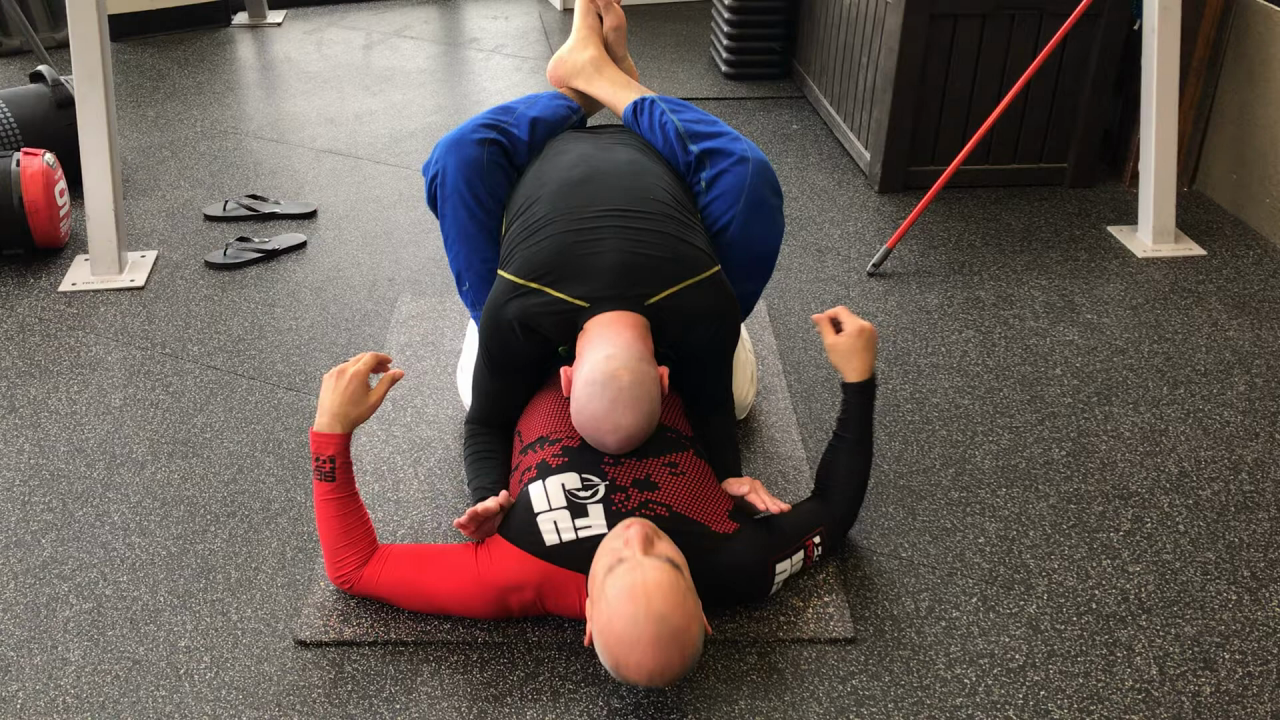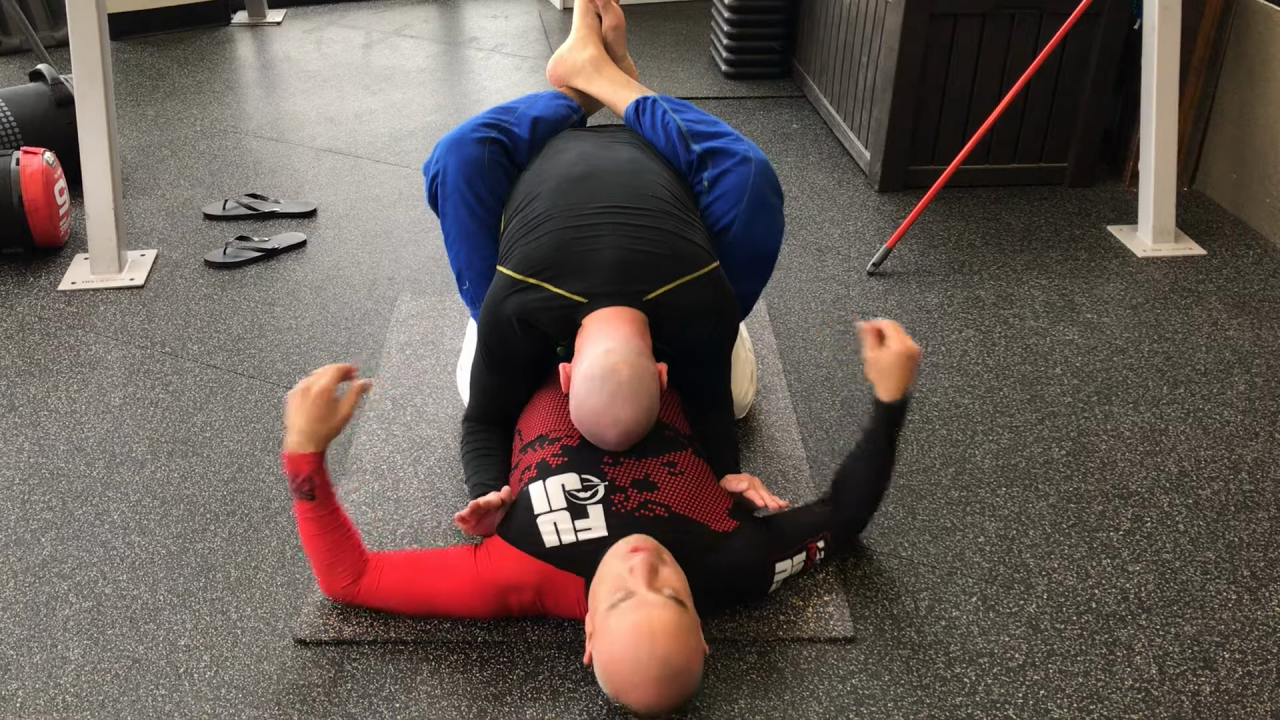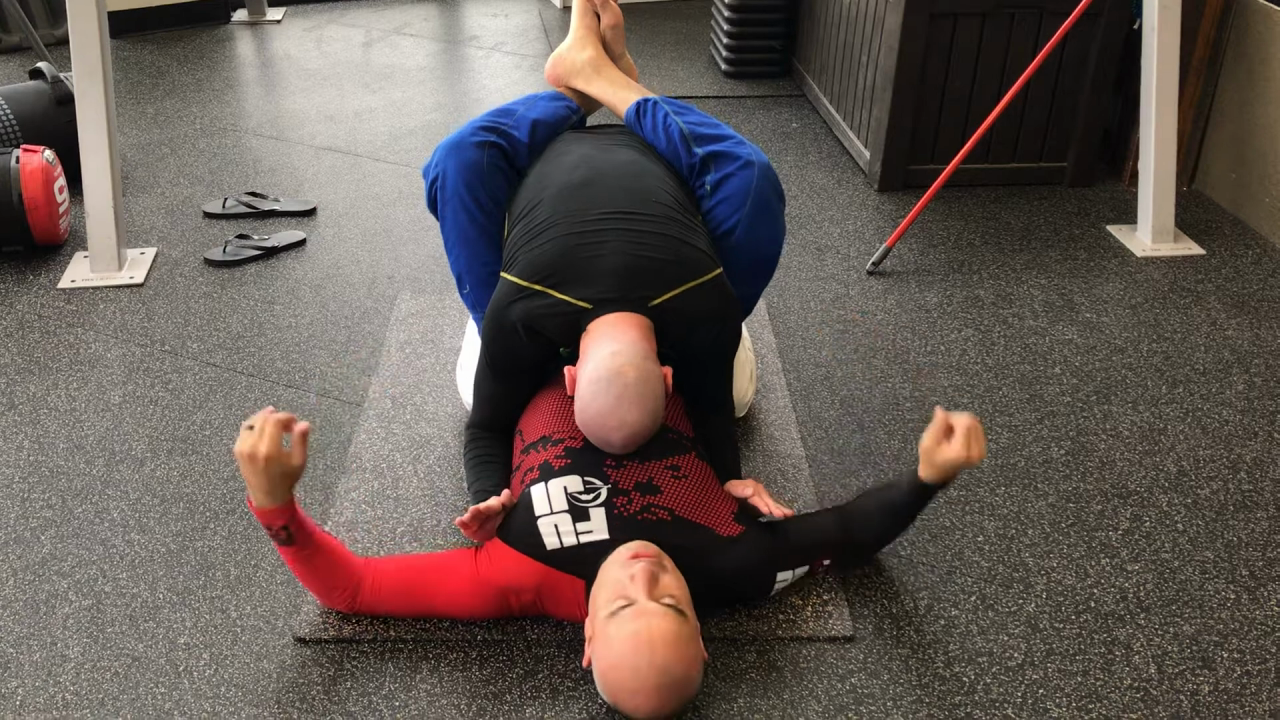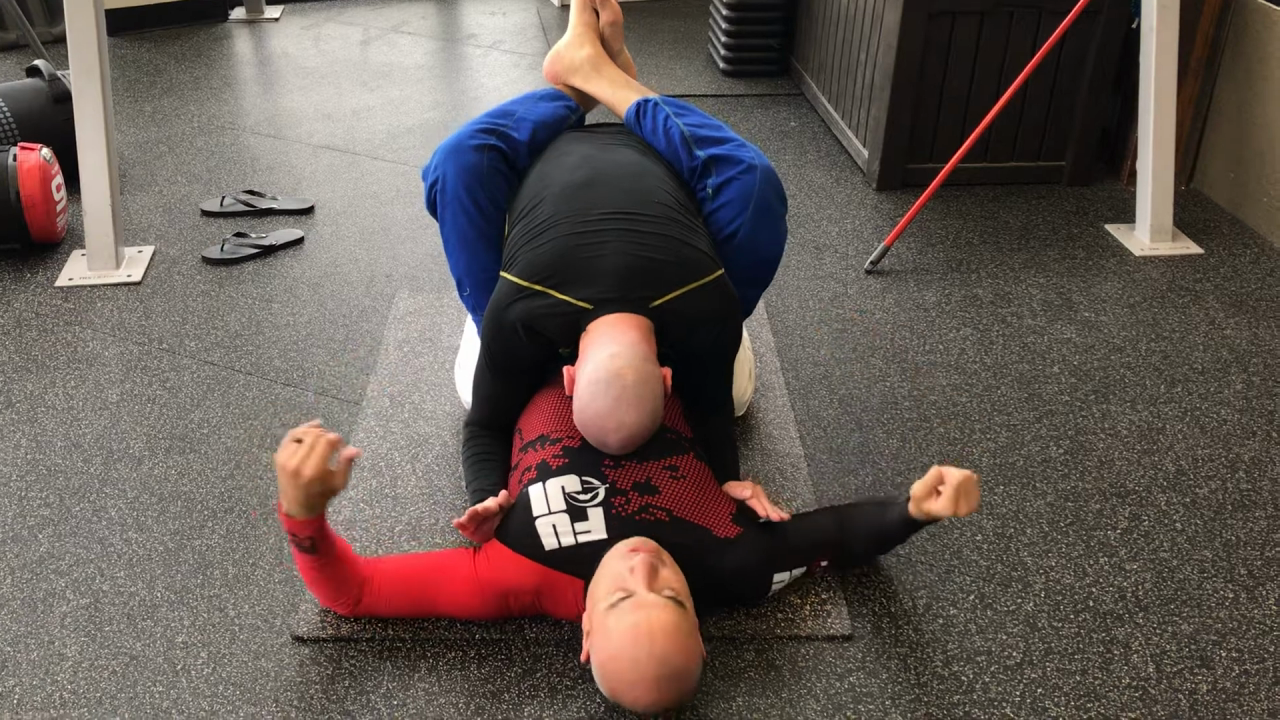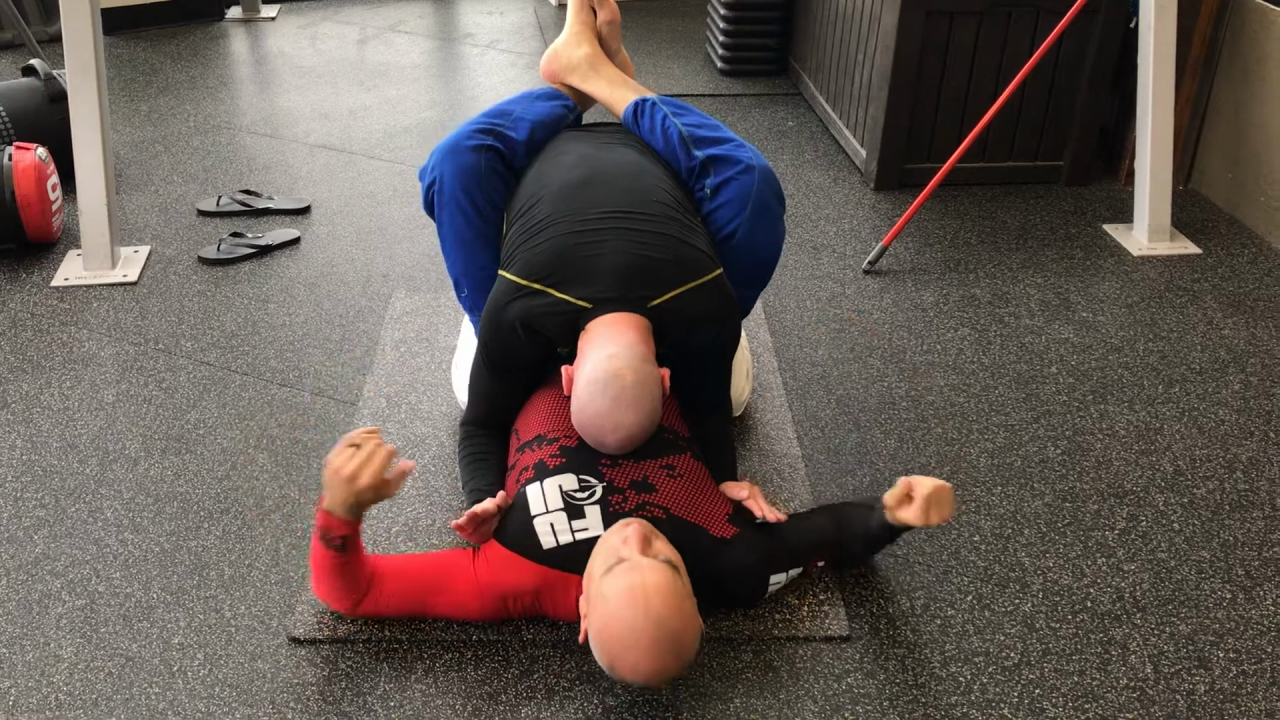
dt=0.2s
person 1, frame 1
left shoulder: (525, 582)
right shoulder: (735, 569)
left elbow: (353, 566)
right elbow: (832, 512)
left wrist: (332, 427)
right wrist: (859, 378)
person 1, frame 2
left shoulder: (527, 582)
right shoulder: (731, 569)
left elbow: (347, 577)
right elbow: (842, 516)
left wrist: (308, 445)
right wrist: (888, 397)
person 1, frame 3
left shoulder: (526, 580)
right shoulder: (731, 568)
left elbow: (347, 586)
right elbow: (849, 532)
left wrist: (272, 493)
right wrist: (926, 472)
person 1, frame 4
left shoulder: (525, 579)
right shoulder: (729, 568)
left elbow: (345, 590)
right elbow: (845, 534)
left wrist: (303, 504)
right wrist: (917, 508)
person 1, frame 5
left shoulder: (523, 583)
right shoulder: (731, 568)
left elbow: (343, 588)
right elbow: (838, 532)
left wrist: (340, 504)
right wrist: (896, 512)
person 2, frame 1
left shoulder: (704, 304)
right shoulder: (516, 311)
left elbow: (712, 407)
right elbow: (487, 422)
left wrist: (732, 483)
right wrist: (492, 501)
person 2, frame 2
left shoulder: (702, 302)
right shoulder: (516, 308)
left elbow: (711, 405)
right elbow: (485, 420)
left wrist: (730, 478)
right wrist: (490, 498)
person 2, frame 3
left shoulder: (706, 308)
right shoulder: (521, 313)
left elbow: (712, 409)
right elbow: (489, 428)
left wrist: (732, 485)
right wrist: (493, 504)
person 2, frame 4
left shoulder: (707, 310)
right shoulder: (521, 313)
left elbow: (711, 410)
right elbow: (487, 426)
left wrist: (729, 483)
right wrist: (490, 502)
person 2, frame 5
left shoulder: (704, 311)
right shoulder: (518, 314)
left elbow: (708, 411)
right elbow: (483, 425)
left wrist: (727, 485)
right wrist: (487, 502)
